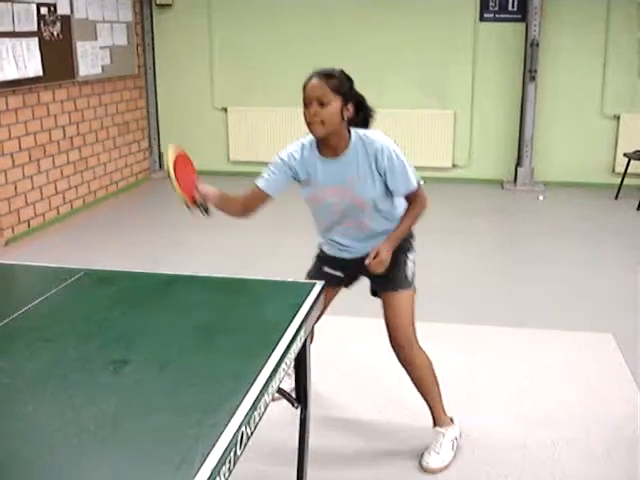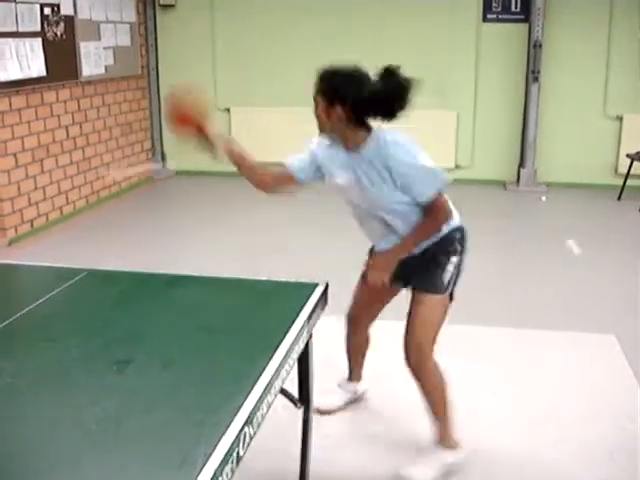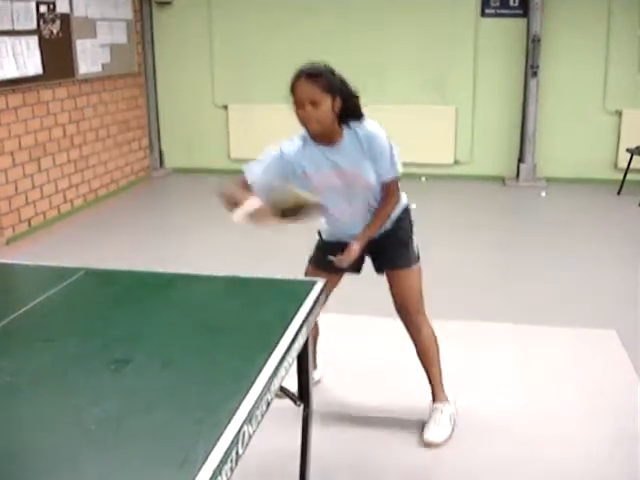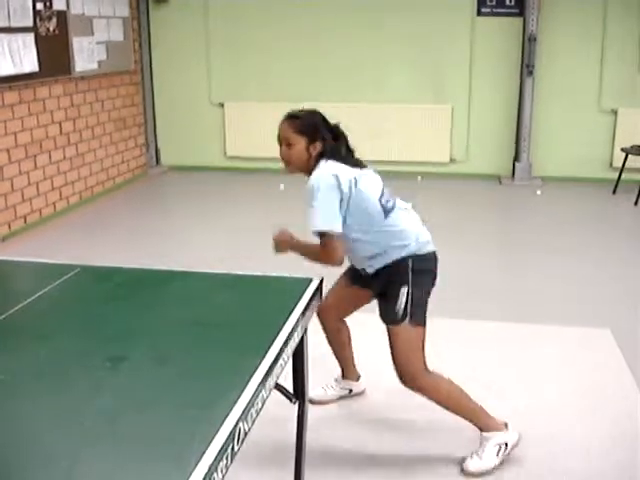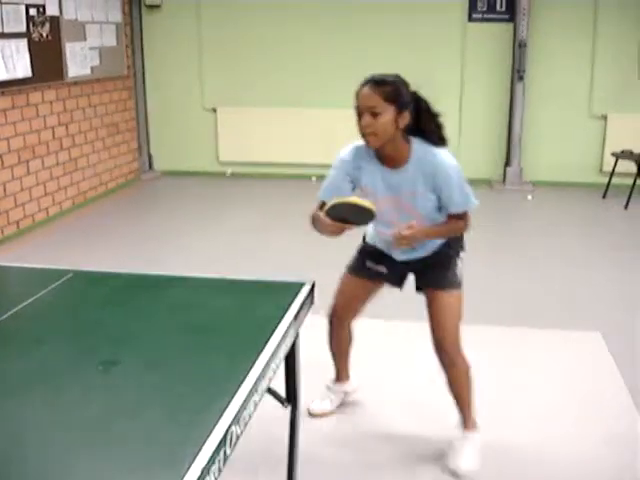
dt=1s
person 1, frame 1
left shoulder: (378, 148)
right shoulder: (297, 157)
left elbow: (418, 201)
right elbow: (245, 205)
left wrist: (388, 244)
right wrist: (210, 193)
left hip: (388, 247)
right hip: (336, 250)
left knee: (403, 343)
left ankle: (445, 425)
person 1, frame 2
left shoulder: (395, 149)
right shoulder: (328, 150)
left elbow: (440, 213)
right elbow: (269, 182)
left wrist: (392, 257)
right wrist: (227, 147)
left hip: (436, 248)
right hip: (391, 247)
left knee: (417, 353)
right knee: (356, 319)
left ankle: (446, 444)
right ankle: (354, 384)
person 1, frame 3
left shoulder: (369, 136)
right shoulder: (290, 154)
left elbow: (391, 195)
right elbow: (239, 193)
left wrist: (360, 243)
right wrist: (241, 199)
left hip: (389, 227)
right hip: (336, 235)
left knee: (412, 315)
left ankle: (441, 402)
right ankle: (307, 372)
person 1, frame 4
left shoulder: (323, 180)
right shoulder: (344, 171)
left elbow: (332, 255)
left wrist: (292, 244)
left hip: (406, 263)
right hip: (379, 259)
left knee: (411, 374)
right knee: (327, 311)
left ankle: (495, 430)
right ankle: (351, 379)
person 1, frame 5
left shoulder: (437, 162)
right shoulder: (353, 159)
left elbow: (460, 221)
right elbow: (319, 217)
left wrist: (422, 231)
right wrist: (328, 223)
left hip: (436, 251)
right hip: (381, 246)
left knee: (447, 344)
right knee: (339, 314)
left ankle: (469, 429)
right ankle: (341, 383)
